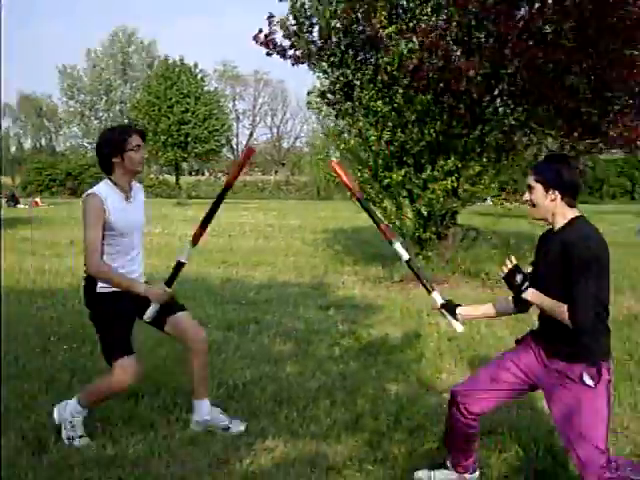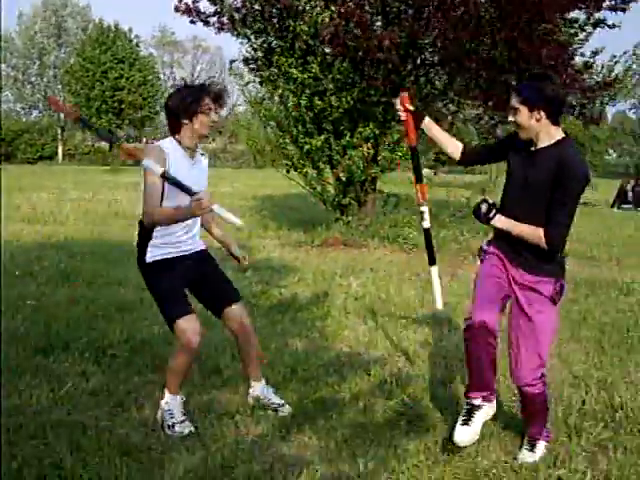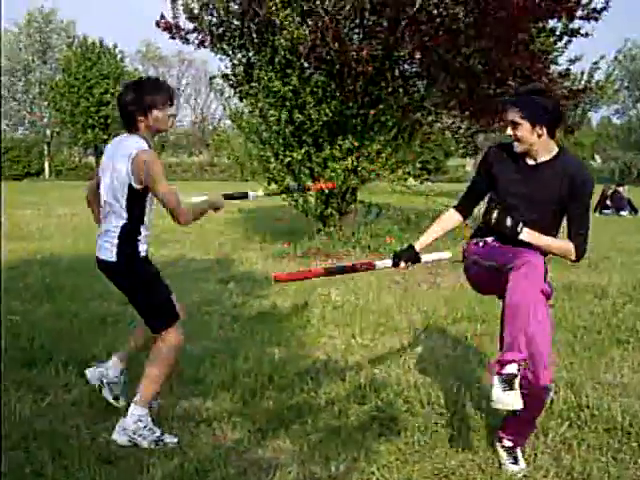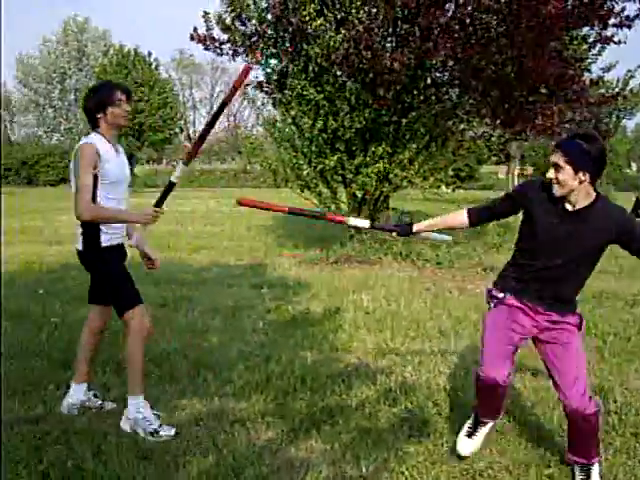
dt=0.5s
person 1, frame 1
left shoulder: (583, 242)
right shoulder: (549, 239)
left elbow: (582, 319)
right elbow: (523, 303)
left wrist: (527, 291)
right wrist: (463, 310)
left hip: (580, 368)
right hip: (540, 350)
right knee: (463, 398)
person 1, frame 2
left shoulder: (570, 165)
right shoulder: (515, 142)
left elbow: (551, 238)
right elbow: (468, 155)
left wrist: (495, 218)
right wrist: (421, 121)
left hip: (540, 275)
right hip: (499, 255)
left knee: (529, 374)
right knee: (479, 322)
left ankle: (537, 433)
right ankle: (480, 398)
person 1, frame 3
left shoulder: (574, 175)
right shoulder: (497, 156)
left elbow: (576, 250)
right elbow: (463, 207)
left wrist: (521, 231)
right wrist: (416, 247)
left hip: (532, 279)
right hip: (484, 258)
left knee: (540, 378)
right knee: (527, 261)
left ankle: (511, 439)
right ankle: (507, 366)
person 1, frame 4
right shoulder: (533, 192)
right elbow: (477, 215)
right wrist: (418, 225)
left hip: (559, 317)
right hip: (510, 301)
left knee: (579, 403)
right knee: (492, 377)
right ankle: (484, 417)
person 2, frame 1
left shoulder: (137, 192)
right shoulder: (96, 199)
right elbow: (93, 265)
left wrist: (144, 287)
right wrist: (143, 288)
left hip: (138, 288)
right hip: (106, 294)
left knee: (196, 336)
right knee: (125, 377)
left ankle: (203, 412)
right ankle: (71, 411)
person 2, frame 2
left shoulder: (200, 159)
right shoulder: (159, 153)
right elbow: (152, 215)
left wrist: (227, 242)
right wrist: (191, 208)
left hip: (195, 255)
right hip: (160, 261)
left knee: (242, 323)
right knee: (190, 338)
left ankle: (259, 387)
right ankle: (171, 402)
person 2, frame 3
left shoulder: (114, 146)
right shoulder: (144, 156)
left elbow: (92, 193)
right elbow: (182, 216)
right wrist: (210, 202)
left hip: (111, 252)
right hip: (127, 257)
left knee: (169, 310)
right knee: (172, 336)
left ankle: (112, 370)
right ankle: (134, 423)
person 2, frame 4
left shoulder: (118, 152)
right shoulder: (88, 148)
right elbow: (84, 210)
left wrist: (142, 245)
right wrist: (136, 219)
left hip: (112, 246)
right hip: (98, 248)
left knee: (97, 319)
right knee: (140, 322)
left ankle: (77, 394)
right ankle: (137, 409)
